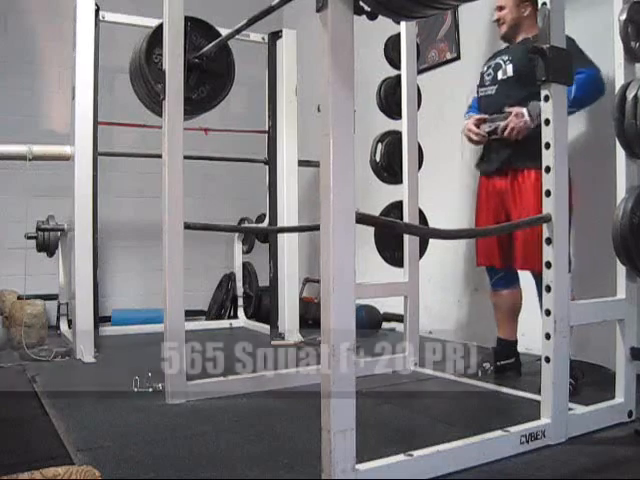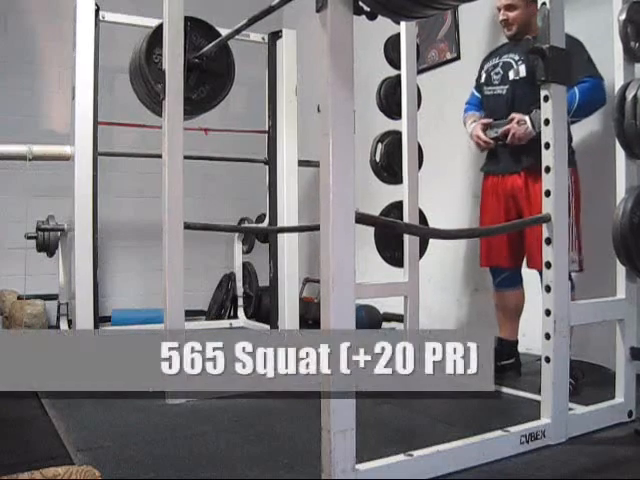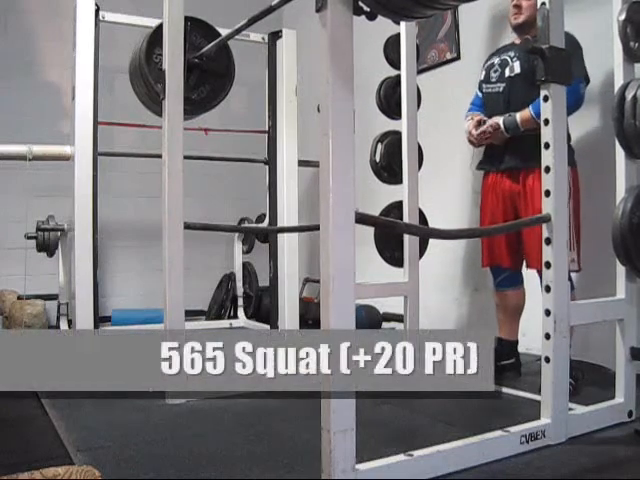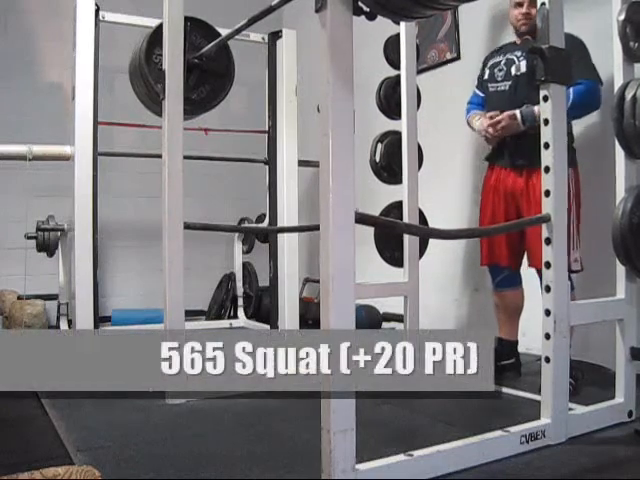
dt=0.7s
person 1, frame 1
right shoulder: (495, 60)
left elbow: (590, 83)
right elbow: (478, 105)
left wrist: (533, 113)
right wrist: (469, 122)
left hip: (534, 170)
right hip: (493, 171)
left knee: (542, 266)
right knee: (497, 265)
right ankle: (506, 352)
person 1, frame 2
left shoulder: (559, 45)
right shoulder: (493, 57)
left elbow: (592, 92)
right elbow: (474, 102)
left wrist: (535, 121)
right wrist: (473, 125)
left hip: (544, 171)
right hip: (497, 172)
right knee: (501, 265)
right ankle: (506, 352)
person 1, frame 3
left shoulder: (559, 43)
right shoulder: (497, 56)
left elbow: (569, 93)
right elbow: (480, 101)
left wrist: (507, 124)
right wrist: (472, 123)
left hip: (543, 168)
right hip: (498, 170)
right knee: (501, 264)
right ankle: (506, 352)
person 1, frame 4
left shoulder: (564, 44)
right shoulder: (495, 57)
left elbow: (588, 93)
right elbow: (475, 103)
left wrist: (523, 117)
right wrist: (480, 121)
left hip: (547, 168)
right hip: (500, 169)
right knee: (500, 263)
right ankle: (507, 352)
